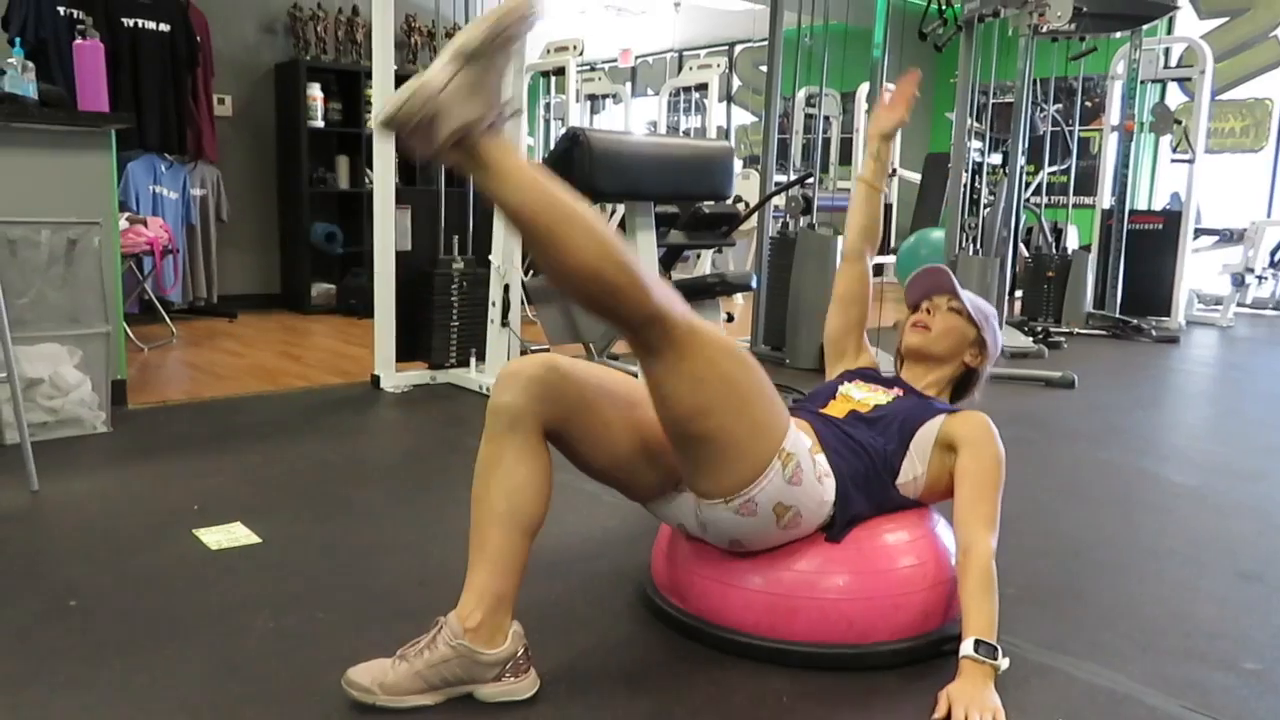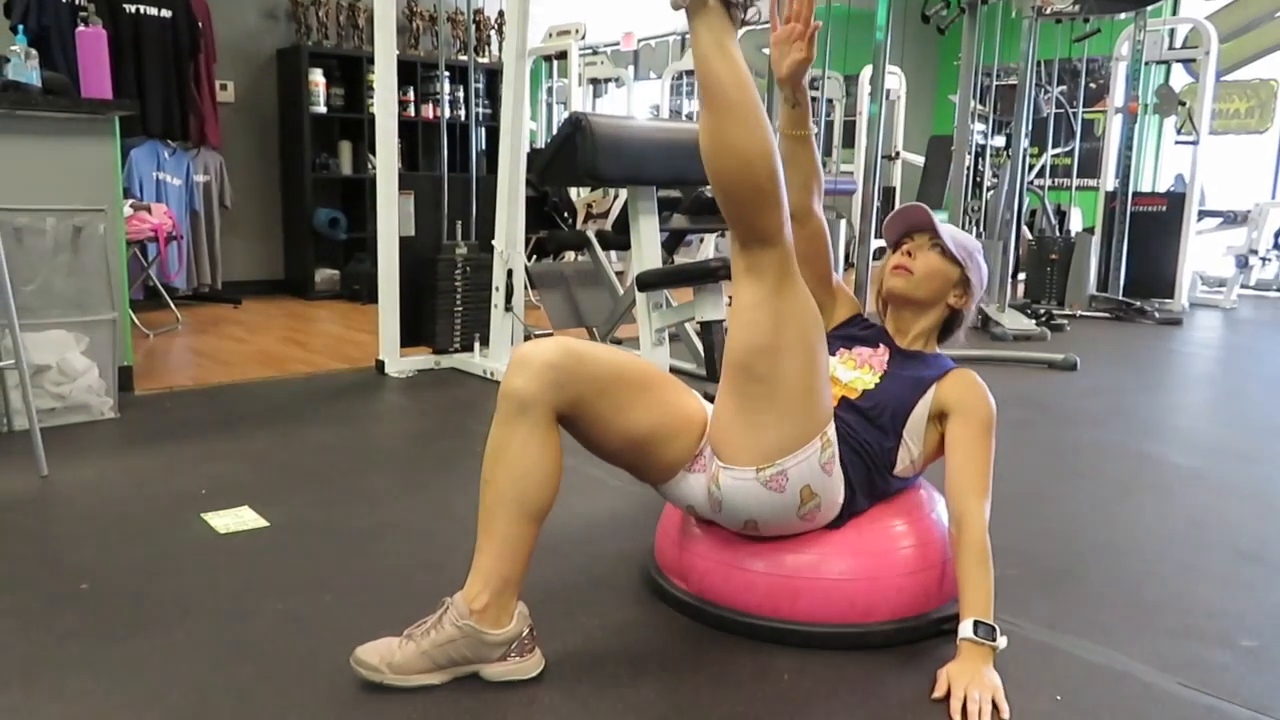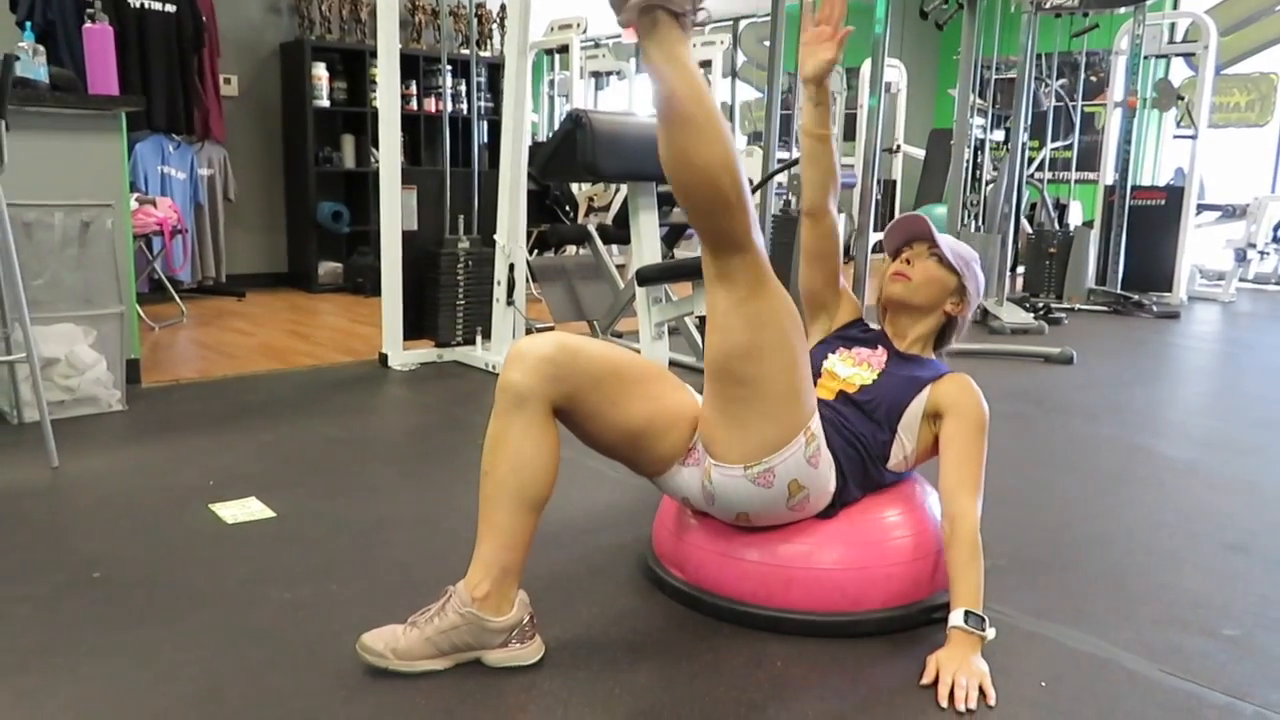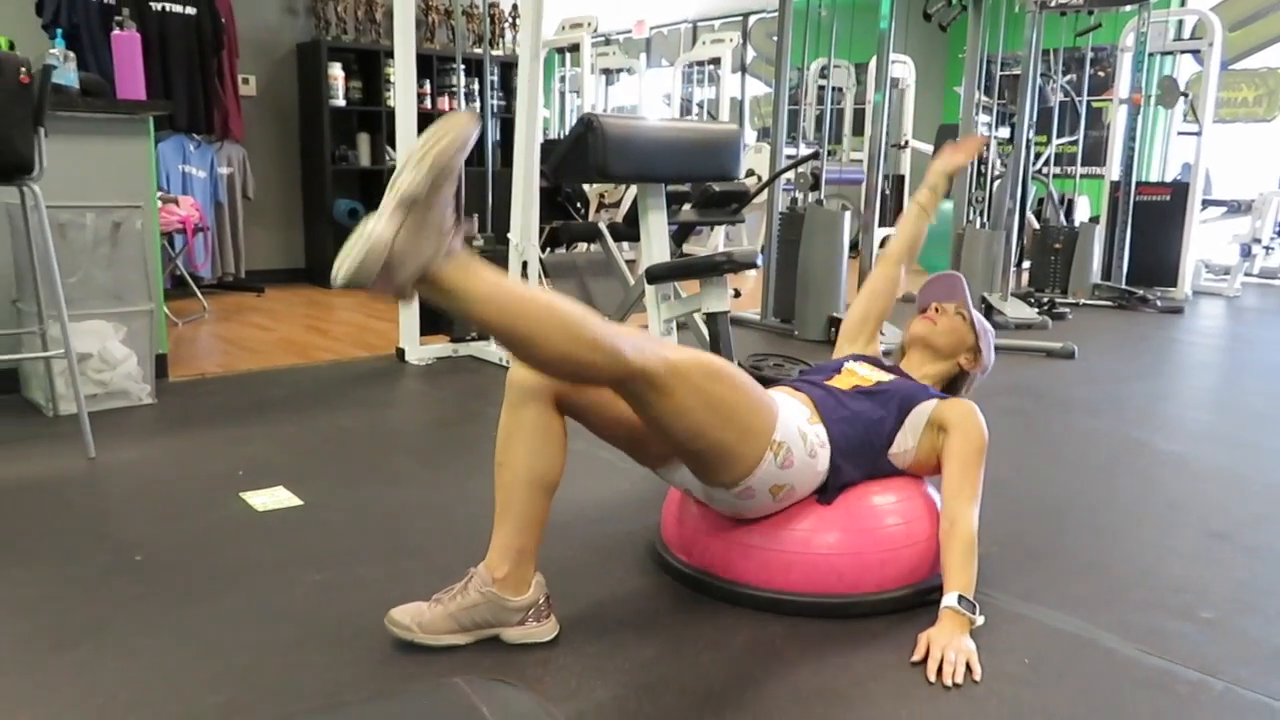
dt=0.5s
person 1, frame 1
left shoulder: (967, 432)
right shoulder: (860, 373)
left elbow: (978, 544)
right elbow: (855, 260)
right wrist: (876, 147)
left hip: (784, 488)
right hip: (714, 486)
left knee: (647, 304)
right knee: (526, 386)
left ankle: (472, 133)
right ankle: (483, 641)
person 1, frame 2
left shoulder: (957, 391)
right shoulder: (845, 323)
left elbow: (970, 517)
right elbow: (806, 213)
left wrist: (977, 651)
right wrist: (792, 91)
left hip: (786, 482)
right hip: (720, 464)
left knee: (760, 237)
right knee: (539, 369)
right ankle: (488, 619)
person 1, frame 3
left shoulder: (951, 394)
right shoulder: (845, 329)
left elbow: (963, 514)
right elbow: (817, 214)
left wrist: (966, 637)
right wrist: (816, 89)
left hip: (783, 472)
right hip: (716, 458)
left knee: (732, 239)
right knee: (536, 364)
right ankle: (491, 609)
person 1, frame 4
left shoulder: (952, 416)
right shoulder: (861, 358)
left elbow: (961, 515)
right elbow: (890, 265)
left wrist: (956, 615)
right wrist: (934, 181)
left hip: (786, 450)
right hip: (711, 444)
left knee: (623, 356)
right knee: (538, 372)
left ankle: (428, 260)
right ankle: (508, 592)
